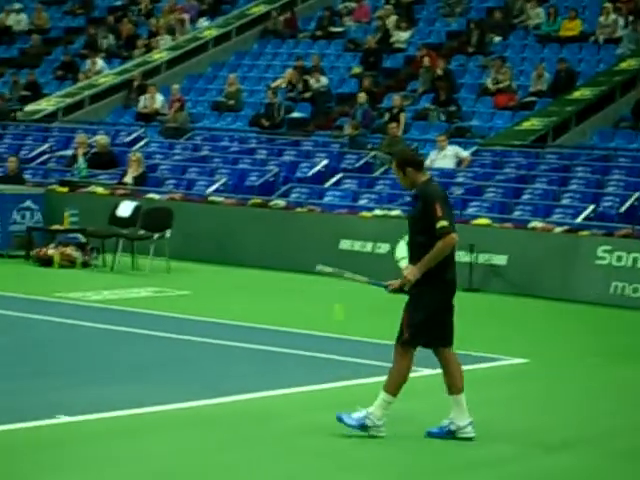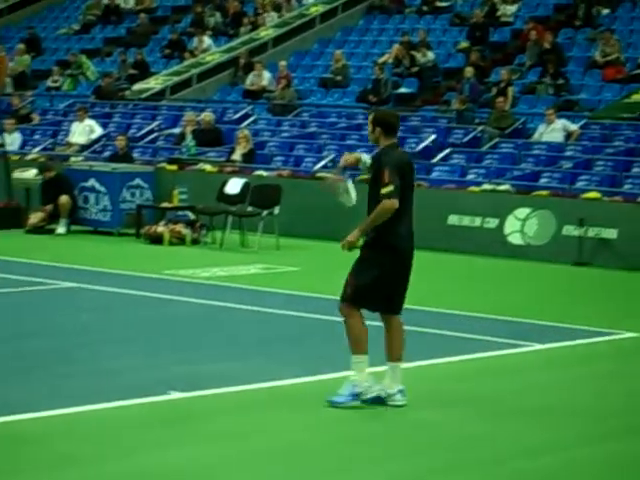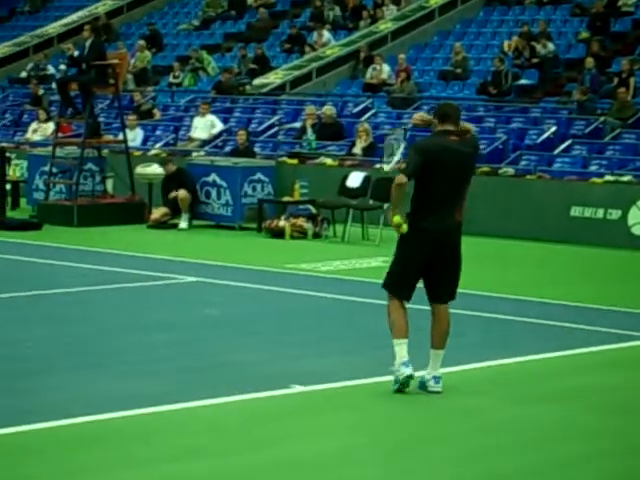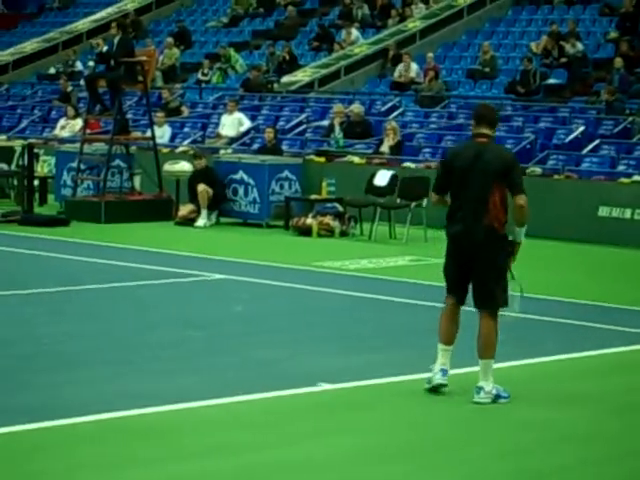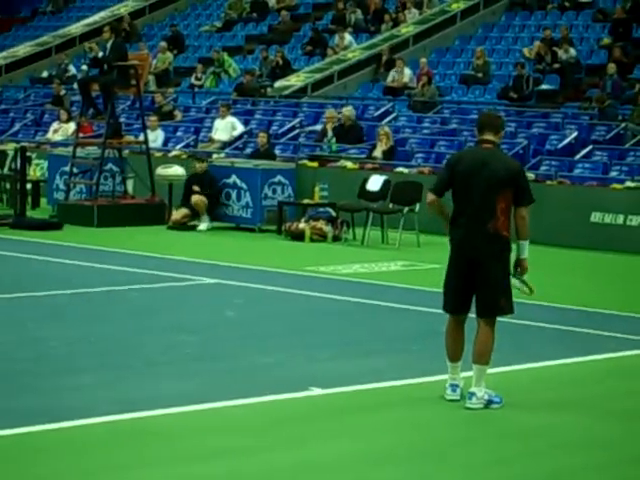
dt=1s
person 1, frame 1
left shoulder: (433, 196)
right shoulder: (425, 195)
left elbow: (450, 239)
left wrist: (418, 270)
right wrist: (405, 278)
left hip: (432, 286)
right hip: (436, 285)
left knee: (404, 348)
right knee: (442, 349)
left ankle: (375, 417)
right ankle: (461, 422)
person 1, frame 2
left shoulder: (390, 161)
right shoulder: (398, 156)
left elbow: (390, 203)
left wrist: (360, 231)
right wrist: (360, 159)
left hip: (382, 247)
right hip: (400, 246)
left knee: (350, 306)
right knee: (391, 315)
left ankle: (361, 381)
right ankle: (393, 387)
person 1, frame 3
left shoulder: (424, 146)
right shoulder: (468, 148)
left elbow: (401, 180)
right elbow: (469, 129)
left wrist: (395, 209)
right wrist: (441, 121)
left hip: (419, 231)
right hip: (450, 233)
left knee: (396, 298)
right knee: (440, 303)
left ankle: (402, 362)
right ankle: (434, 374)
person 1, frame 4
left shoulder: (453, 154)
right shoulder: (505, 157)
left elbow: (436, 197)
right elbow: (520, 202)
right wrist: (518, 237)
left hip: (458, 237)
right hip: (490, 239)
left knee: (452, 301)
right knee: (487, 311)
left ankle: (441, 367)
right ankle: (485, 385)
person 1, frame 5
left shoulder: (458, 159)
right shoulder: (512, 167)
left elbow: (432, 199)
right elbow: (521, 214)
right wrist: (523, 254)
left hip: (461, 246)
right hip: (493, 249)
left knee: (456, 315)
right knee: (486, 319)
left ankle: (453, 382)
right ankle: (477, 391)
